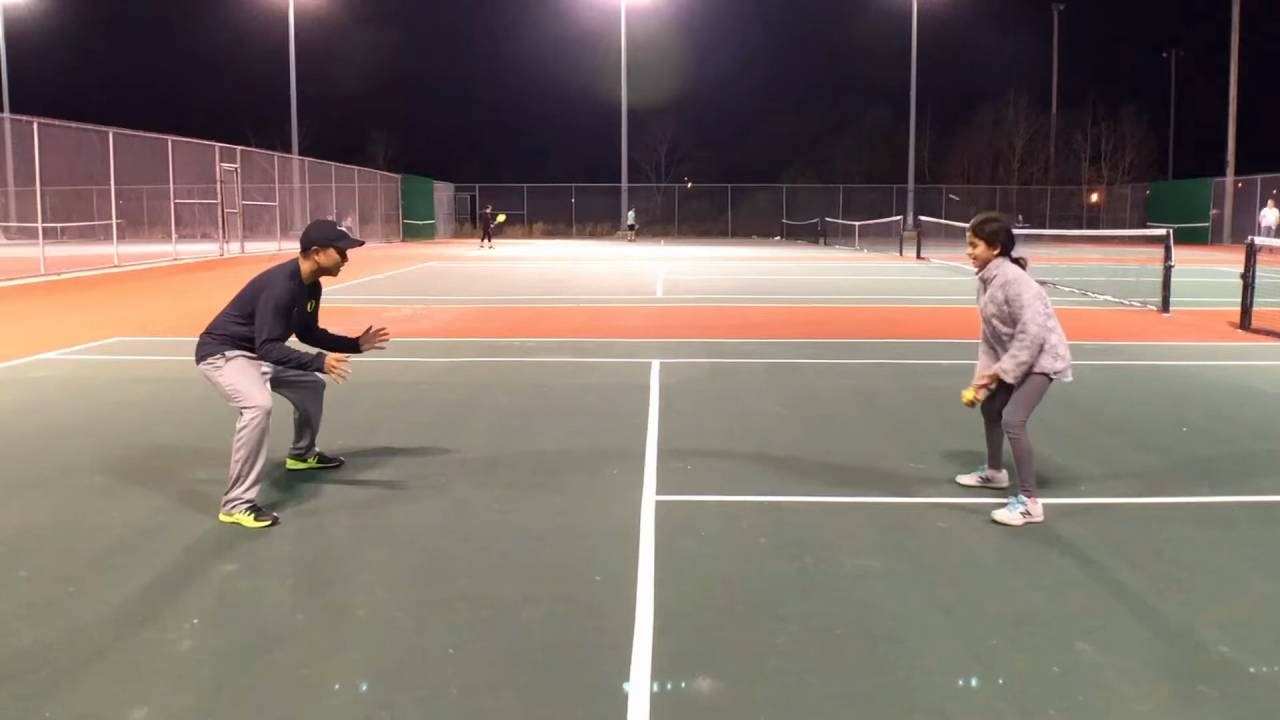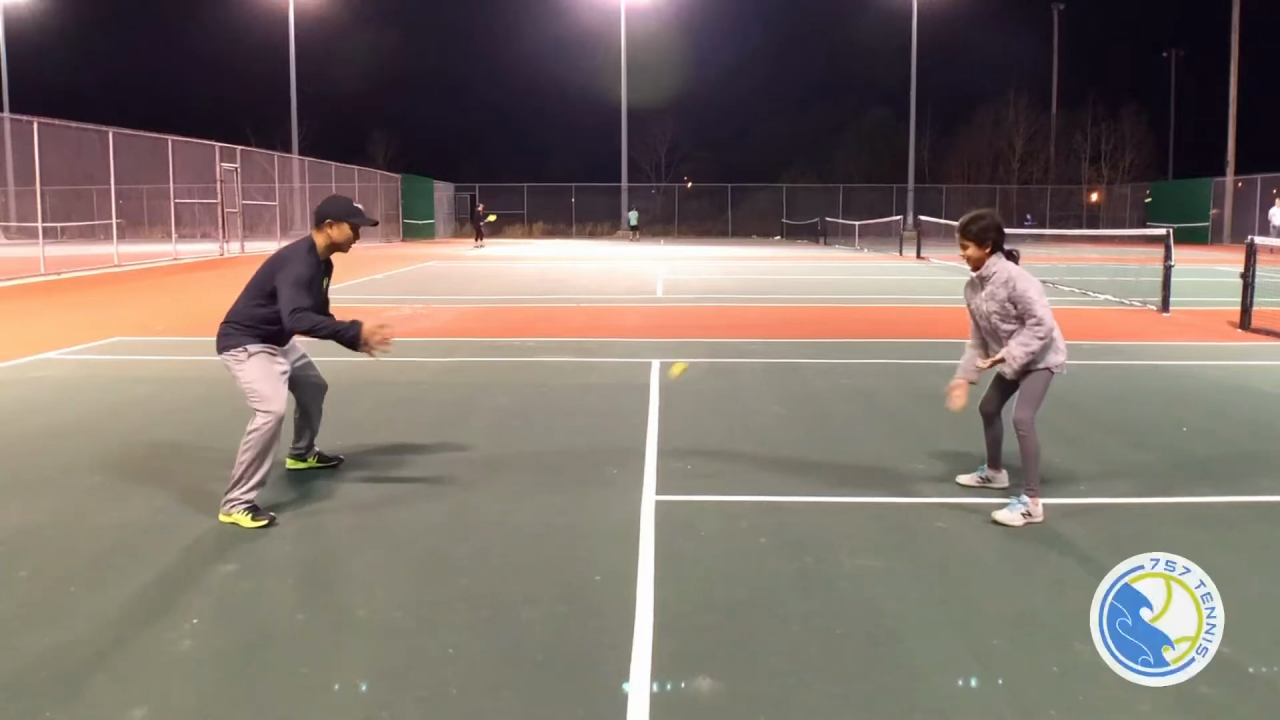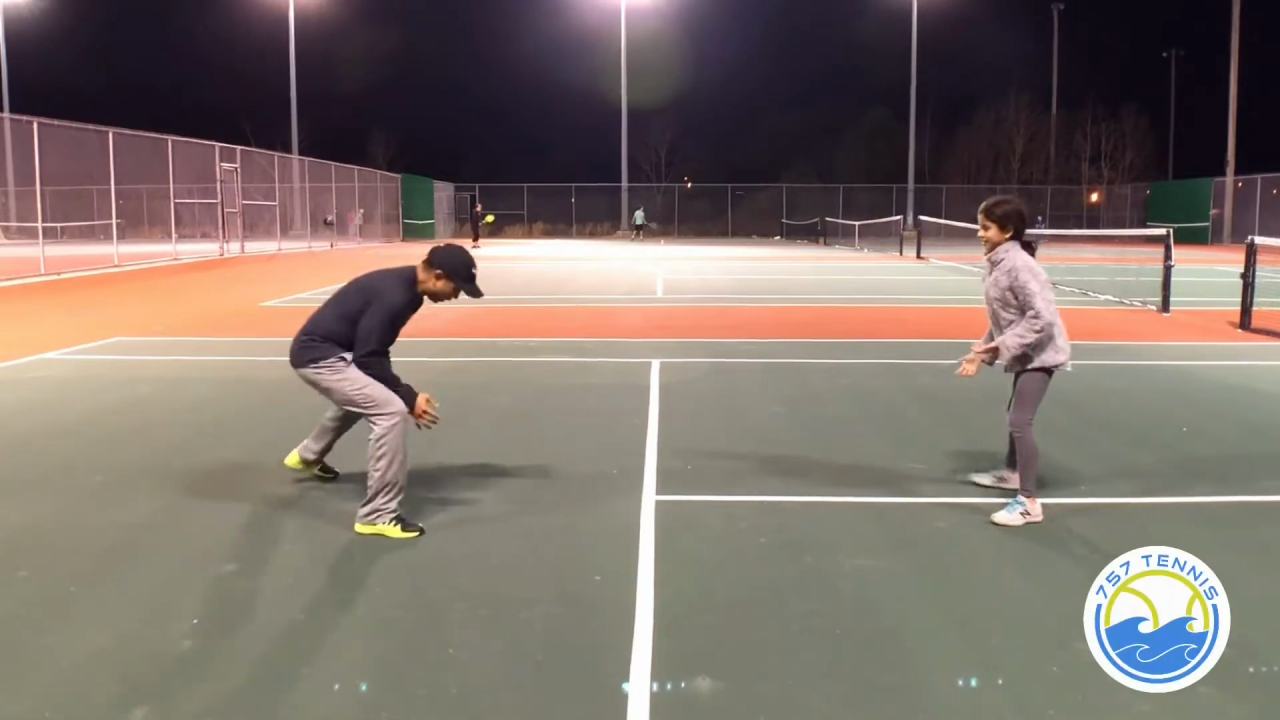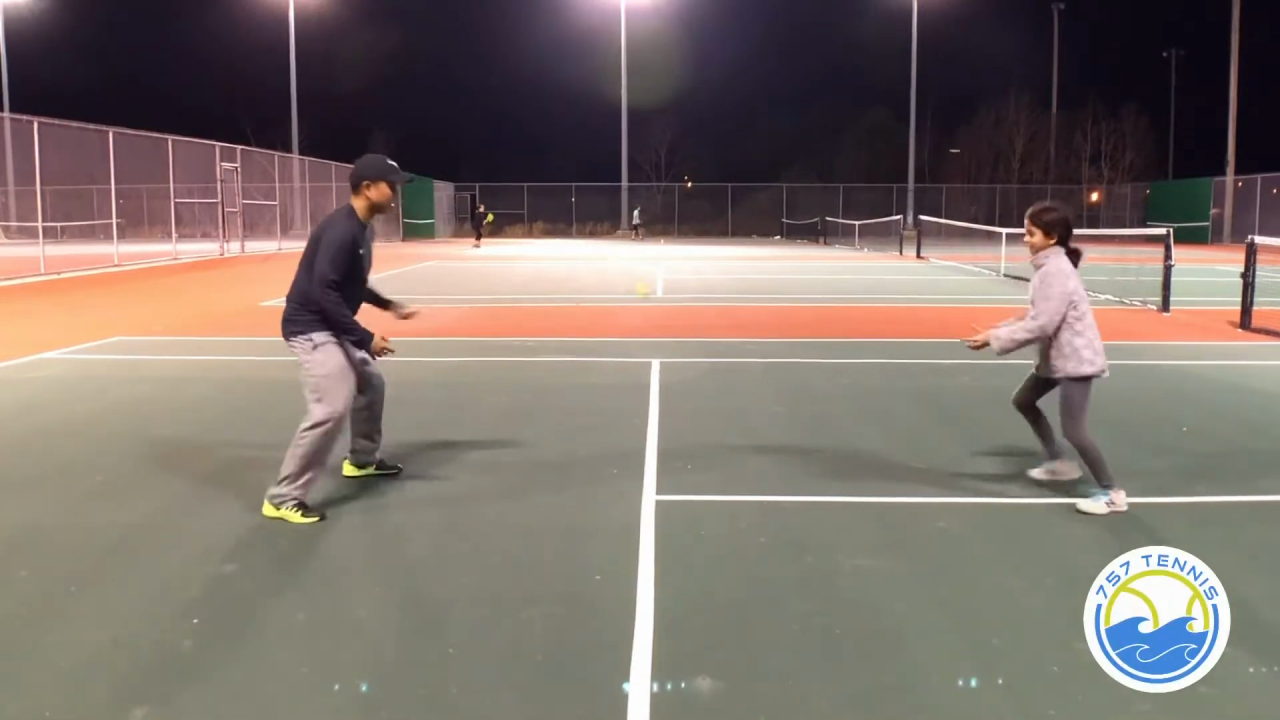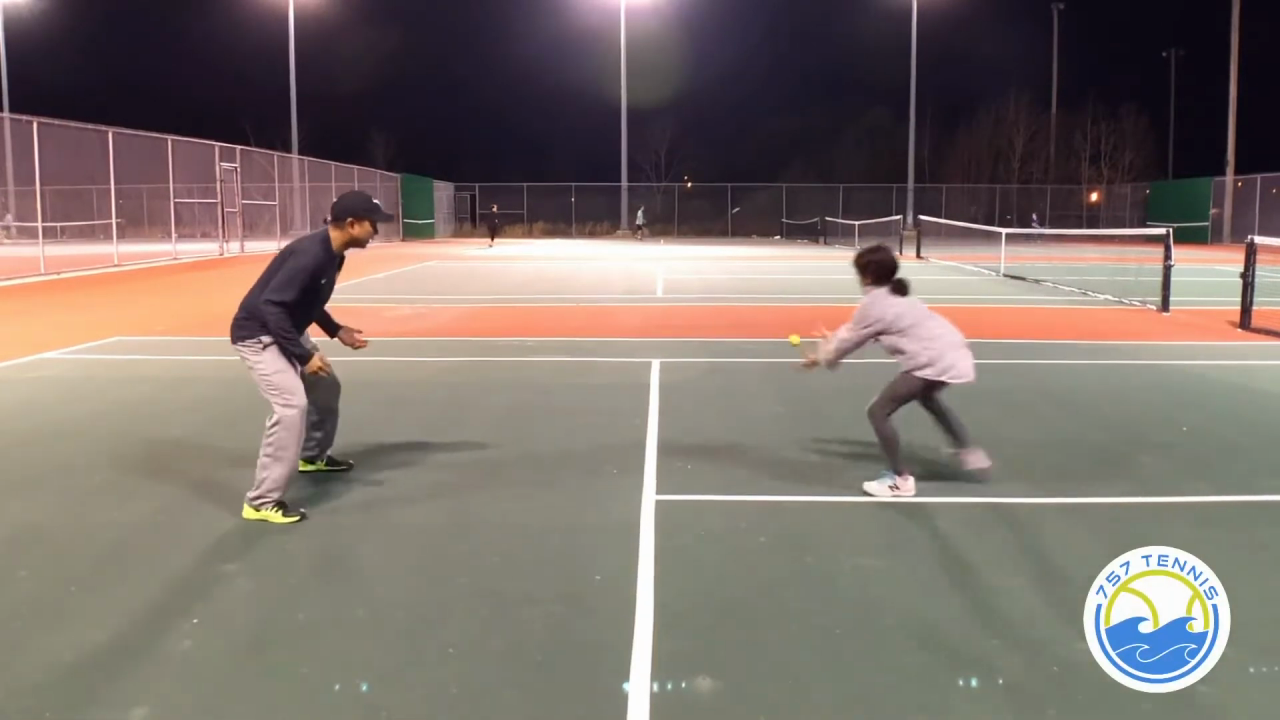
dt=0.7s
person 1, frame 1
left shoulder: (311, 286)
right shoulder: (280, 286)
left elbow: (308, 333)
right elbow: (268, 347)
left wrist: (355, 344)
right wrist: (318, 361)
left hip: (256, 349)
right hip: (222, 352)
left knee: (311, 386)
right knee: (259, 405)
left ankle: (302, 454)
right ankle: (237, 503)
person 1, frame 2
left shoulder: (322, 262)
right shoulder: (300, 262)
left elbow: (316, 314)
right elbow: (298, 319)
left wrist: (358, 338)
right wrist: (356, 330)
left hip: (277, 341)
right hip: (245, 342)
left knee: (313, 387)
right knee: (272, 410)
left ankle: (303, 453)
right ankle: (236, 503)
person 1, frame 3
left shoulder: (408, 290)
right shoulder: (393, 296)
left elbow: (376, 351)
right elbow: (368, 358)
left wrist: (404, 395)
right wrist: (409, 397)
left hip: (322, 350)
right hip: (319, 356)
left knee: (360, 400)
right knee: (392, 412)
left ankle: (307, 456)
right ankle: (378, 515)
person 1, frame 4
left shoulder: (361, 229)
right shoulder: (343, 230)
right elbow: (324, 292)
left wrist: (387, 305)
right wrist: (366, 337)
left hip: (333, 328)
right hip: (311, 329)
left knee: (371, 384)
right knee: (331, 408)
left ankle: (363, 459)
right ankle: (283, 499)
person 1, frame 5
left shoulder: (335, 257)
right shoulder: (310, 255)
right elbow: (271, 306)
left wrist: (335, 330)
right wrist: (304, 356)
left hip: (286, 333)
right hip: (258, 334)
left knee: (326, 389)
right knee: (292, 404)
left ankle: (312, 456)
right ankle: (263, 500)
person 2, frame 1
left shoulder: (1014, 281)
right shoulder: (986, 283)
left elbow: (1032, 334)
right elbow: (989, 336)
left wrist: (1000, 371)
right wrist: (986, 374)
left hip: (1042, 358)
right hip: (1017, 360)
left knee: (1013, 422)
right knee: (990, 408)
left ankle: (1029, 502)
right ankle: (995, 471)
person 2, frame 2
left shoulder: (1013, 278)
right shoulder: (973, 286)
left elbow: (1042, 324)
right elbow: (978, 337)
left wrist: (1007, 355)
right wrist: (964, 376)
left hip: (1039, 356)
right hip: (1010, 358)
left knee: (1022, 420)
right knee: (989, 408)
left ankle: (1031, 502)
right ankle: (994, 471)
person 2, frame 3
left shoulder: (1020, 266)
right shoulder: (995, 266)
left elbow: (1042, 317)
left wrist: (1003, 345)
right wrist: (982, 352)
left hip: (1040, 353)
right hip: (1023, 354)
left knee: (1019, 422)
right knee: (1015, 417)
left ankle: (1029, 502)
right ankle: (1012, 472)
person 2, frame 4
left shoulder: (1055, 273)
right shoulder: (1049, 269)
left elbow: (1041, 325)
right elbow: (1038, 318)
left wrist: (995, 338)
right wrist: (998, 330)
left hip: (1075, 360)
right hip: (1060, 357)
left knee: (1074, 430)
right knee: (1023, 400)
left ankle: (1112, 493)
right ankle: (1057, 462)
person 2, frame 5
left shoulder: (873, 305)
right shoulder: (896, 296)
left elbow: (849, 341)
right elbow: (854, 332)
left wrist: (821, 357)
right wrist: (832, 341)
left hip: (934, 361)
right hip: (955, 353)
left knee: (878, 413)
right knee: (927, 397)
left ankle: (901, 479)
right ankle: (968, 452)
